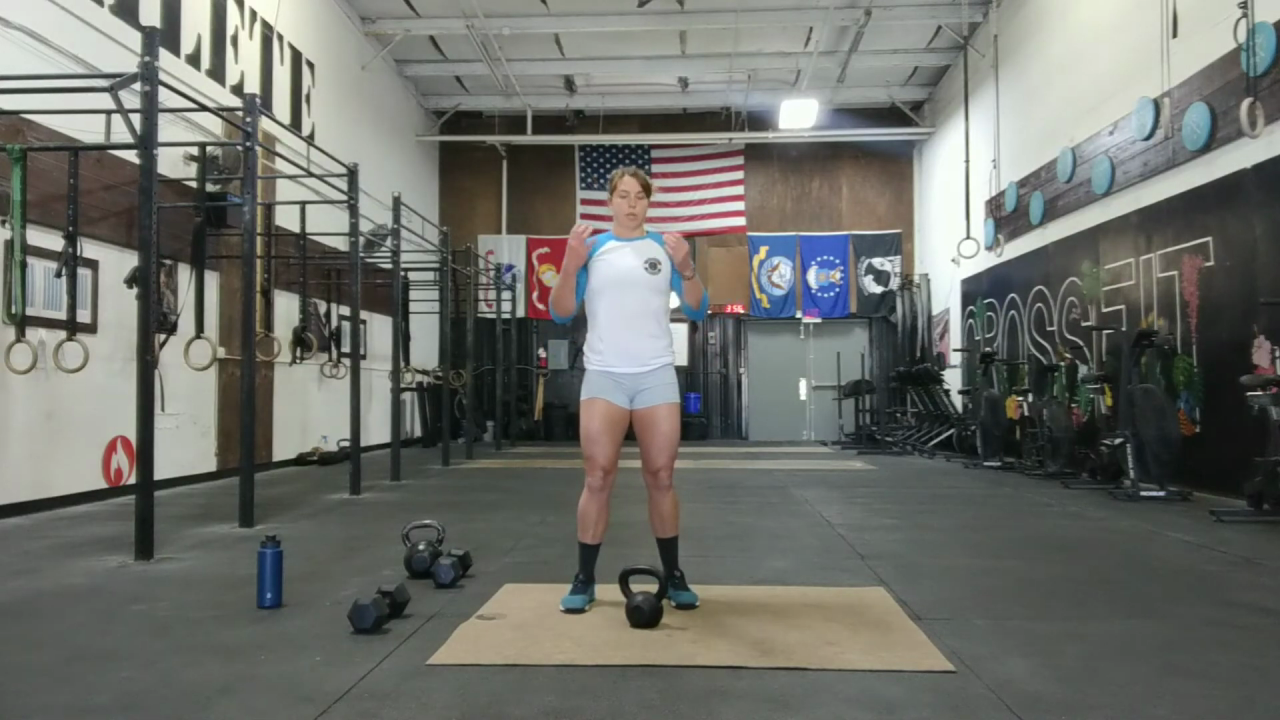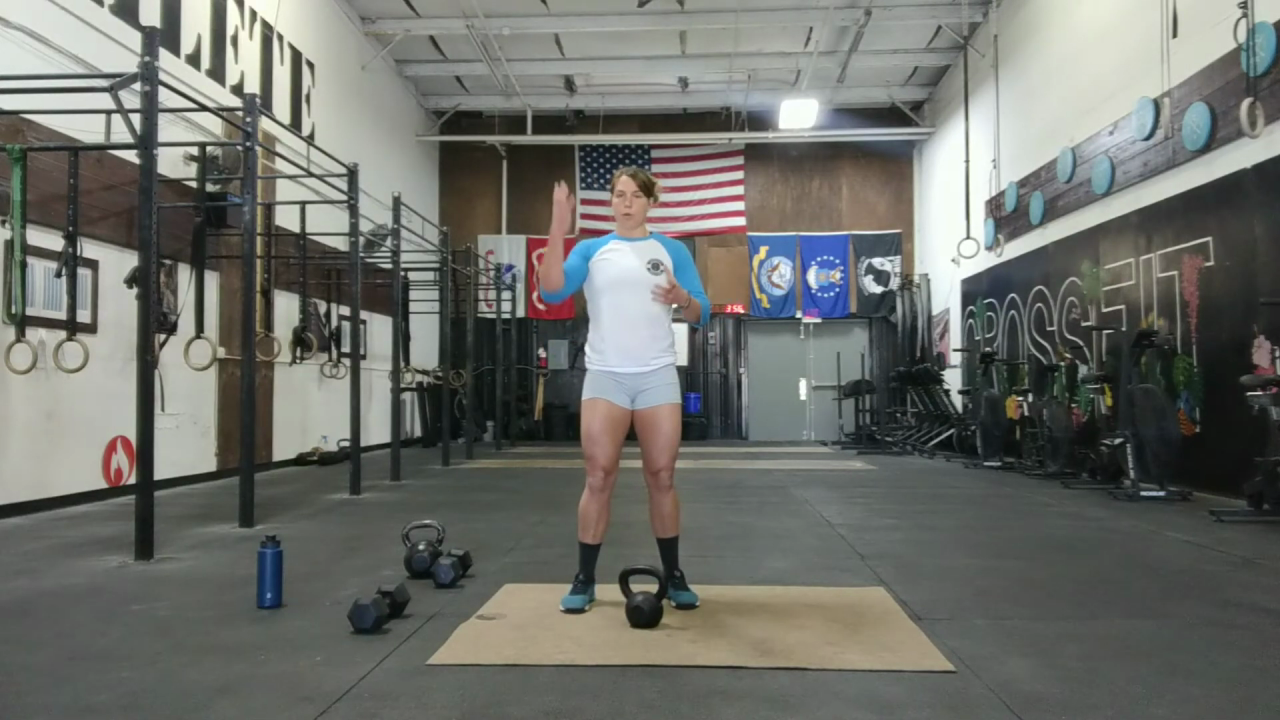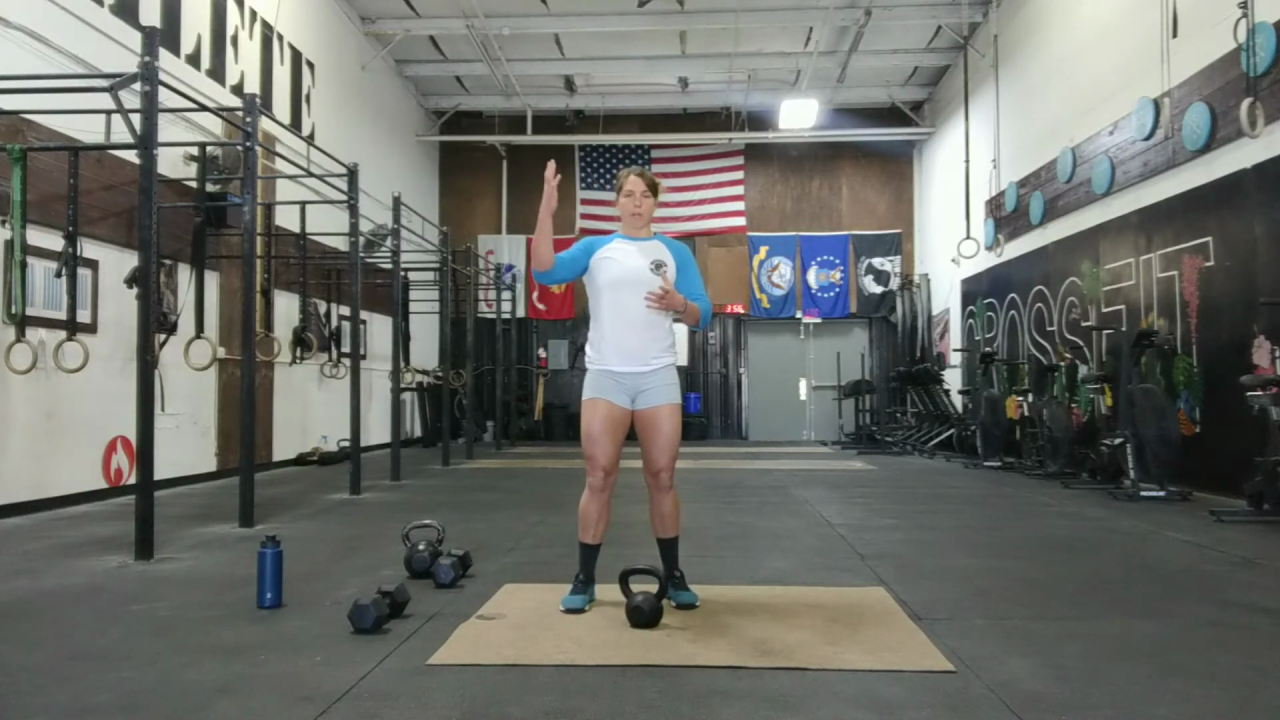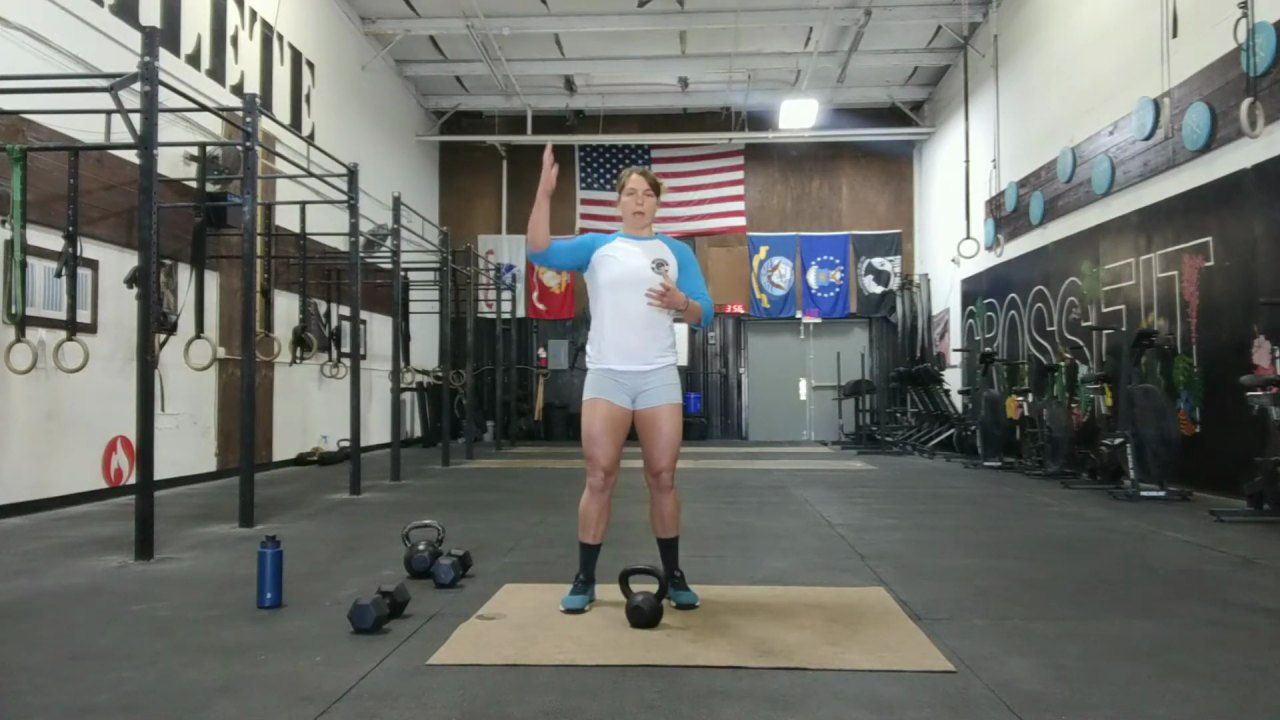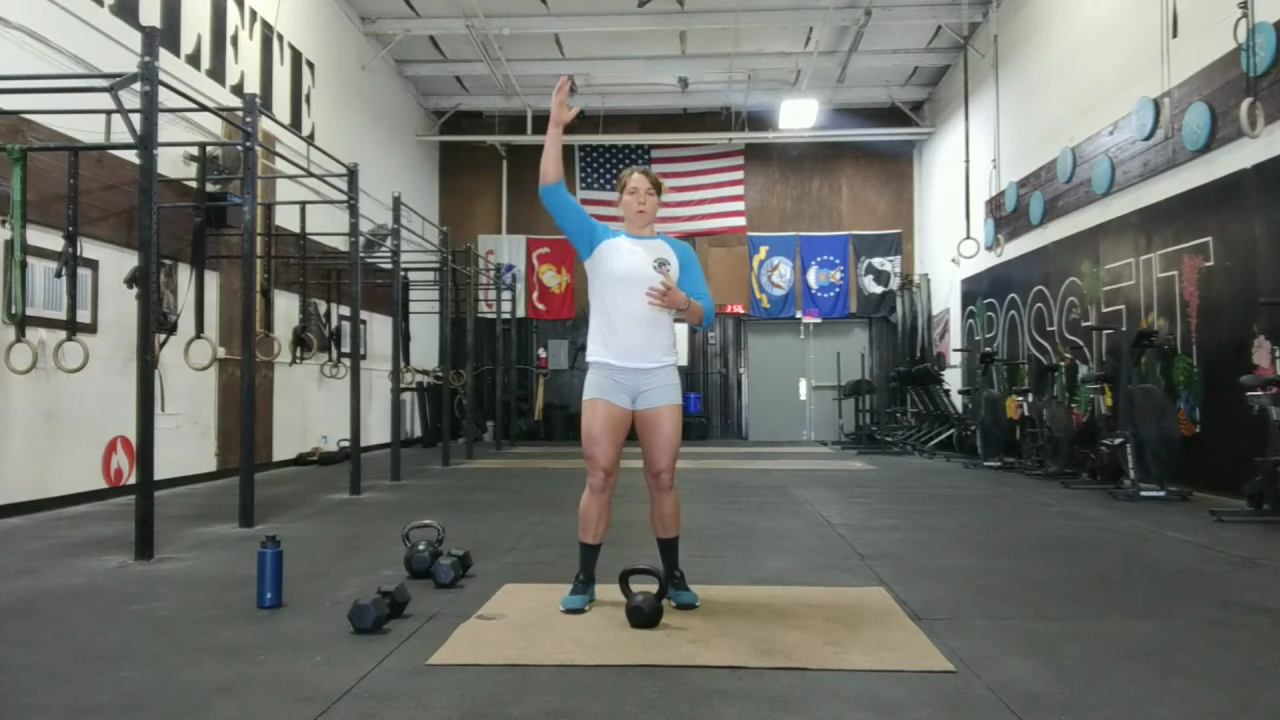
dt=0.3s
person 1, frame 1
left shoulder: (667, 247)
right shoulder: (590, 248)
left elbow: (698, 310)
right elbow: (560, 313)
left wrist: (686, 267)
right wrist: (569, 266)
left hip: (656, 376)
right hip: (603, 376)
left knee: (661, 477)
right knee: (597, 477)
left ankle: (674, 576)
right ankle: (584, 580)
person 1, frame 2
left shoulder: (673, 250)
right shoulder: (590, 250)
left elbow: (700, 315)
right elbow: (552, 294)
left wrist: (681, 298)
right wrist: (557, 233)
left hip: (658, 376)
right hip: (604, 376)
left knee: (661, 477)
right knee: (598, 477)
left ankle: (673, 576)
right ankle: (584, 579)
person 1, frame 3
left shoulder: (676, 252)
right shoulder: (594, 248)
left elbow: (702, 315)
right elbow: (544, 271)
left wrist: (679, 304)
right wrist: (547, 209)
left hip: (658, 376)
right hip: (605, 376)
left knee: (662, 478)
right knee: (598, 477)
left ankle: (674, 576)
right ankle: (584, 579)
person 1, frame 4
left shoulder: (677, 251)
right shoulder: (595, 246)
left elbow: (703, 314)
right elbow: (541, 254)
left wrist: (680, 302)
right wrist: (544, 192)
left hip: (659, 377)
right hip: (605, 376)
left knee: (662, 478)
right knee: (599, 477)
left ankle: (673, 576)
right ankle: (584, 580)
person 1, frame 5
left shoulder: (678, 251)
right shoulder: (598, 240)
left elbow: (704, 314)
right elbow: (552, 193)
left wrist: (680, 301)
right wrist: (556, 126)
left hip: (660, 375)
right hip: (606, 373)
left knee: (662, 477)
right knee: (599, 477)
left ankle: (674, 575)
right ankle: (584, 579)
